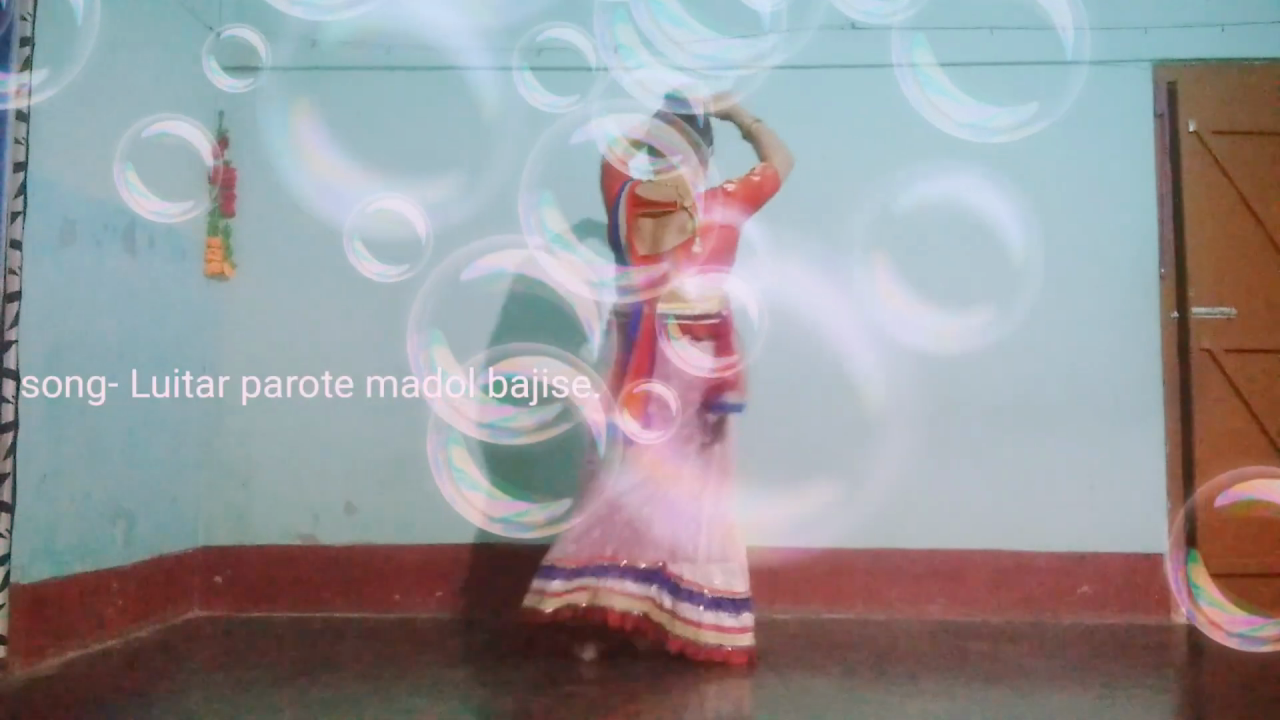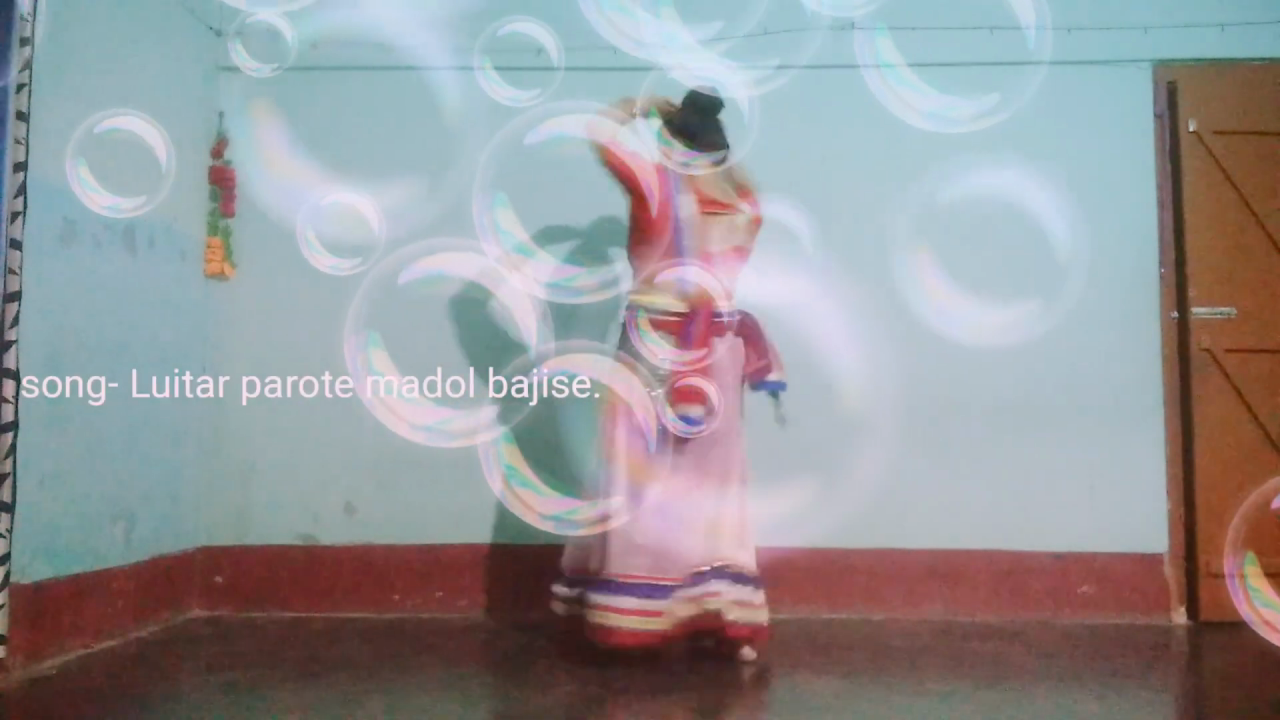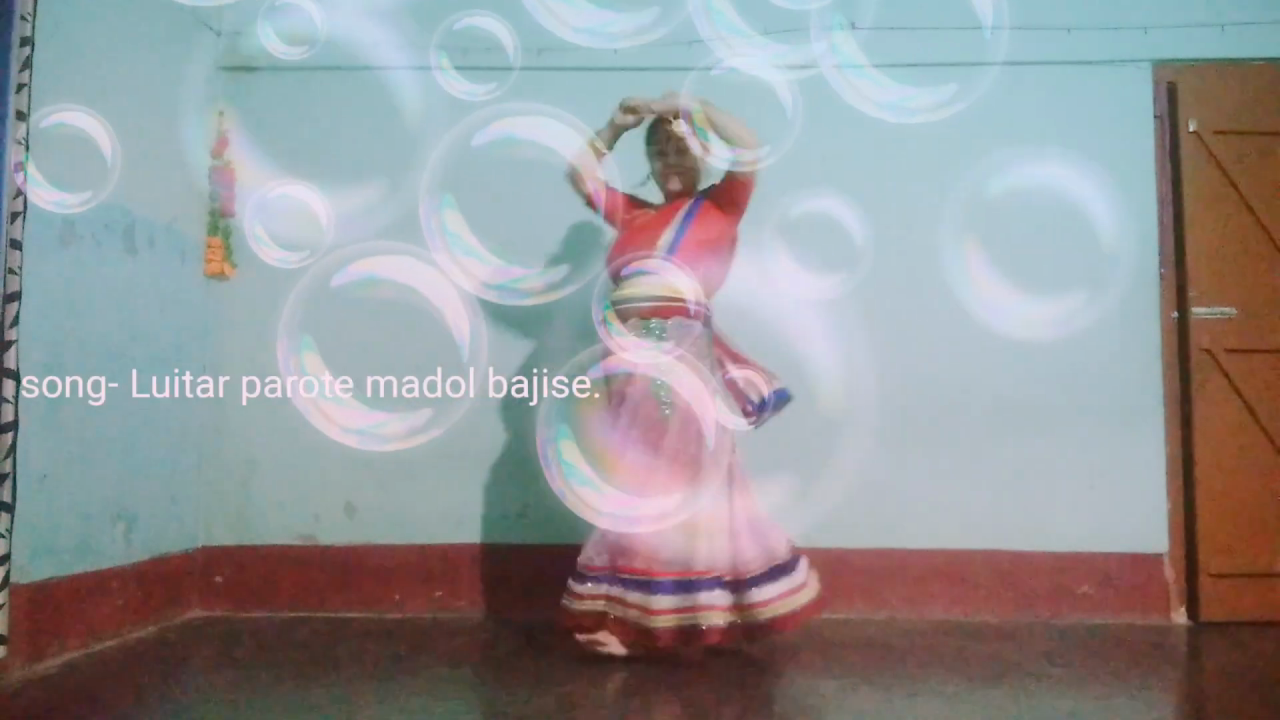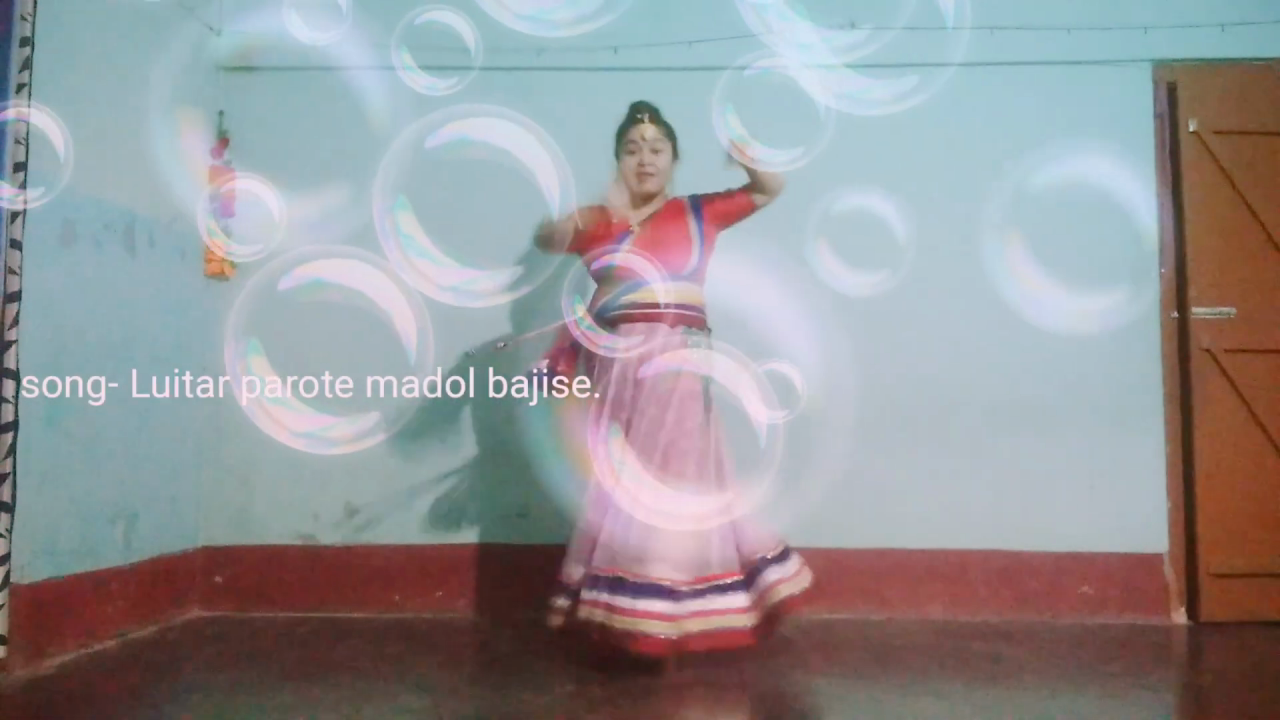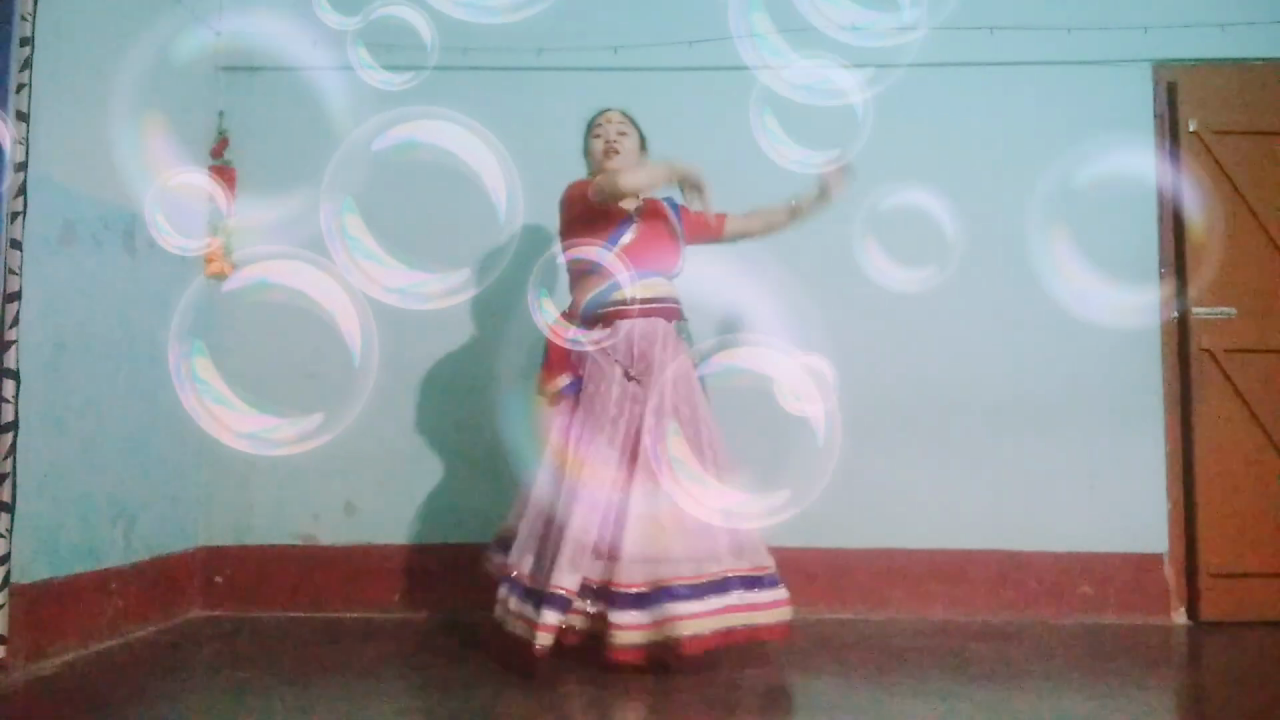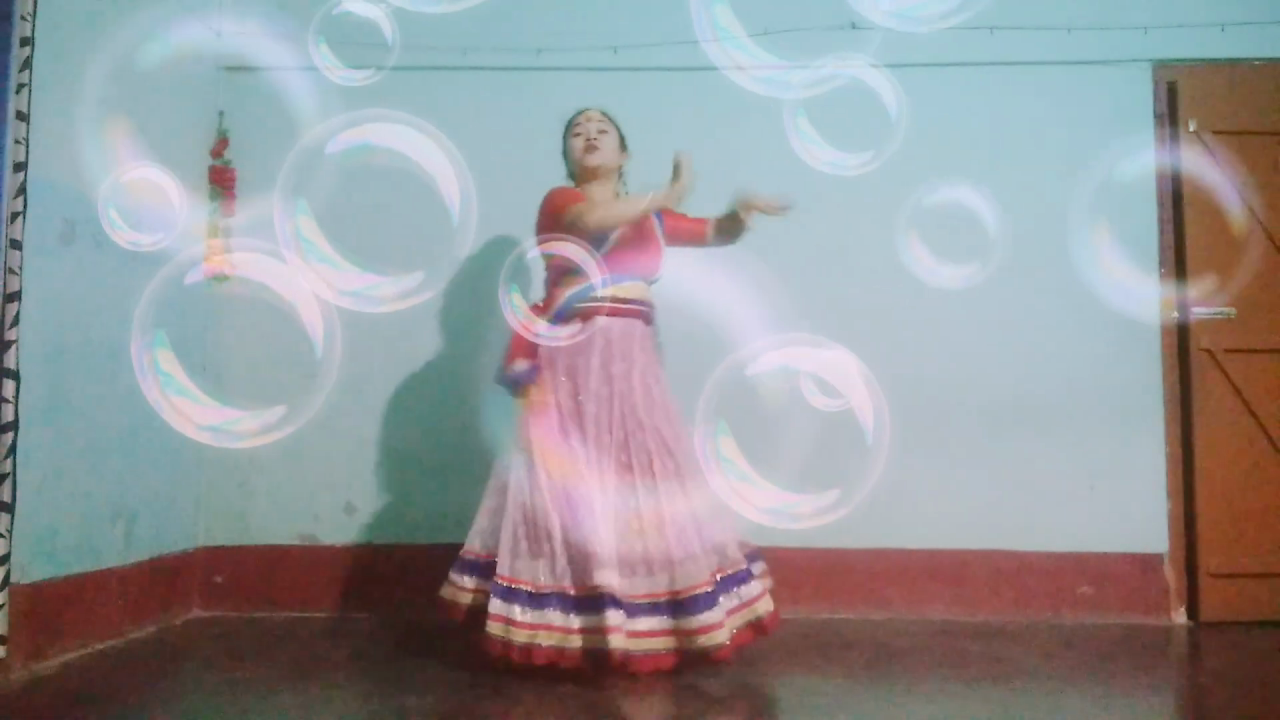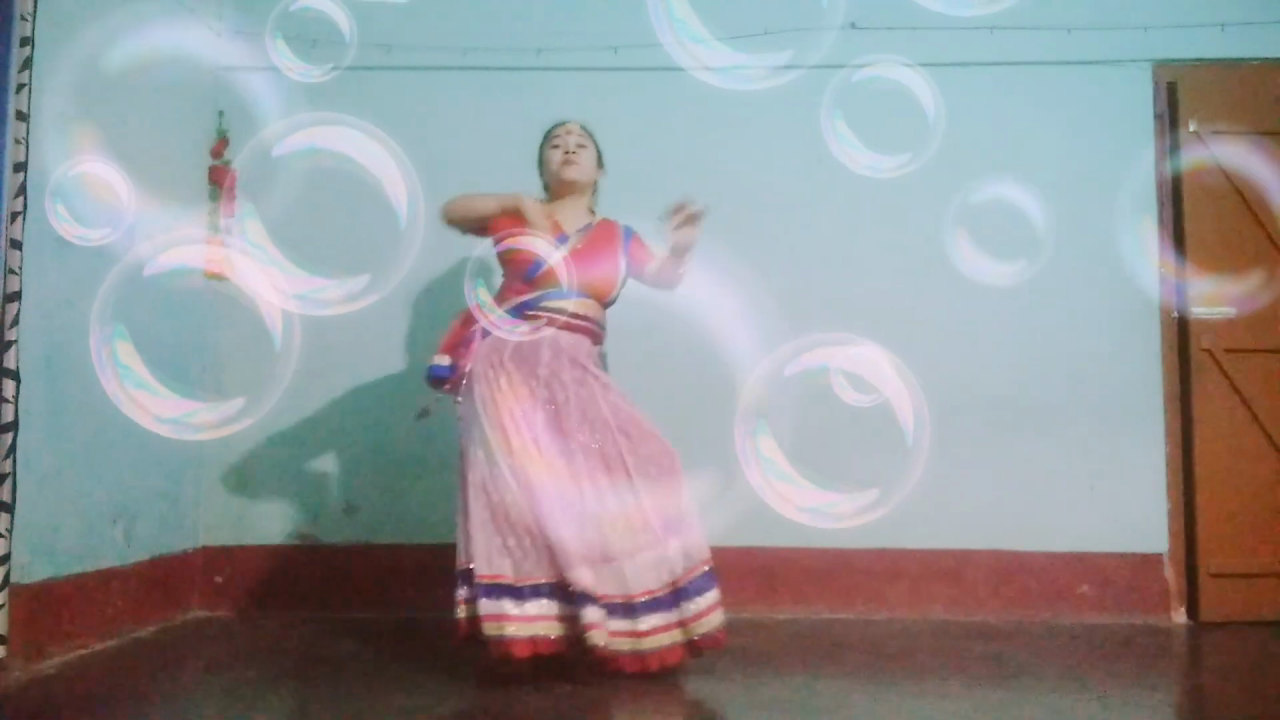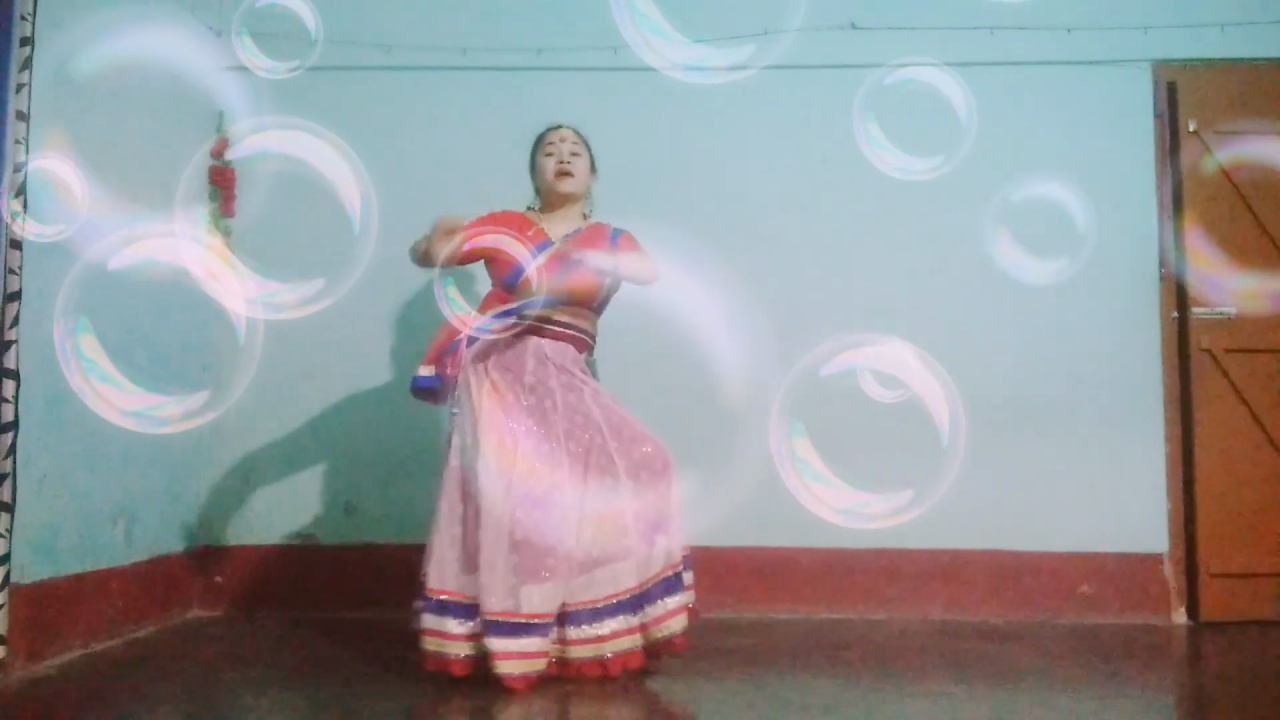
dt=0.3s
person 1, frame 1
left shoulder: (623, 197)
right shoulder: (722, 209)
right elbow: (781, 160)
left wrist: (662, 119)
right wrist: (738, 114)
left hip: (635, 365)
right hip: (700, 366)
left knee: (621, 488)
right knee: (694, 495)
left ankle: (594, 623)
right ankle: (712, 631)
person 1, frame 2
left shoulder: (663, 193)
right shoulder: (745, 213)
left elbow: (602, 135)
left wrist: (642, 107)
right wrist: (719, 157)
left hip: (656, 360)
right hip: (712, 363)
left knee: (641, 489)
right knee: (713, 492)
left ankle: (634, 618)
right ankle: (734, 627)
person 1, frame 3
left shoulder: (720, 205)
right shoulder: (633, 214)
left elbow: (749, 145)
right elbow: (579, 172)
left wrist: (683, 107)
right wrist: (616, 127)
left hip: (677, 355)
left knee: (665, 488)
right knee: (686, 488)
left ankle: (638, 624)
person 1, frame 4
left shoulder: (699, 213)
right shoulder: (596, 220)
left elbow: (769, 190)
right elbow: (547, 238)
left wrist: (748, 157)
right wrist: (590, 214)
left hip: (676, 362)
right hip: (615, 365)
left knee: (673, 481)
right knee: (627, 486)
left ankle: (668, 620)
right ankle: (633, 611)
person 1, frame 5
left shoulder: (671, 215)
right shoulder: (578, 199)
left elbow: (744, 225)
right elbow: (620, 184)
left wrist: (811, 201)
right wrist: (679, 171)
left hip: (664, 360)
right hip: (599, 363)
right knee: (590, 485)
left ankle: (677, 621)
right ankle: (582, 613)
person 1, frame 6
left shoulder: (651, 218)
right shoulder: (563, 201)
left elbow: (717, 233)
right elbow: (595, 222)
left wrist: (742, 211)
right wrist: (669, 197)
left hip: (634, 361)
right hip: (566, 360)
left knee: (651, 476)
right knee: (558, 481)
right ankle: (544, 626)
person 1, frame 7
left shoulder: (617, 238)
right shoulder: (516, 214)
left elbow: (667, 276)
right elbow: (453, 212)
left wrist: (681, 235)
right wrist: (516, 204)
left hip: (576, 371)
right hip: (511, 362)
left knee: (640, 465)
right knee: (519, 480)
left ankle: (612, 622)
right ankle: (528, 624)
person 1, frame 8
left shoulder: (611, 240)
right shoulder: (507, 226)
left elbow: (649, 272)
right elbow: (432, 249)
left wrist: (594, 259)
right wrist: (438, 244)
left hip: (566, 379)
right hip: (498, 371)
left knee: (635, 467)
right knee: (502, 491)
left ankle: (588, 631)
right ankle: (500, 642)
